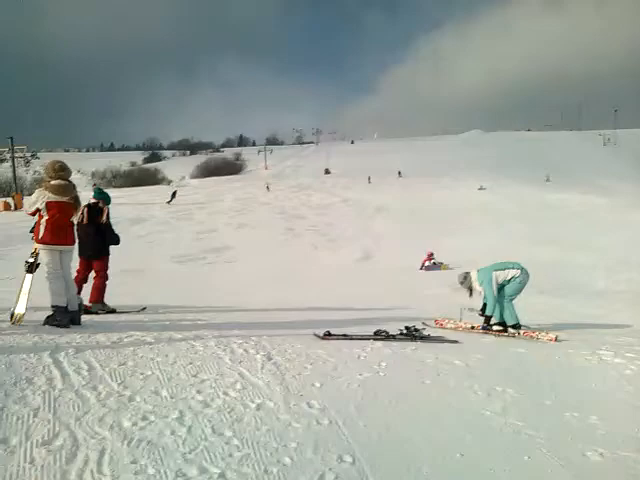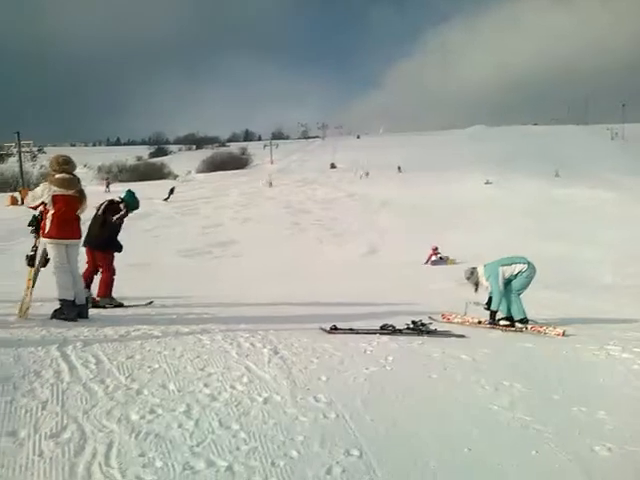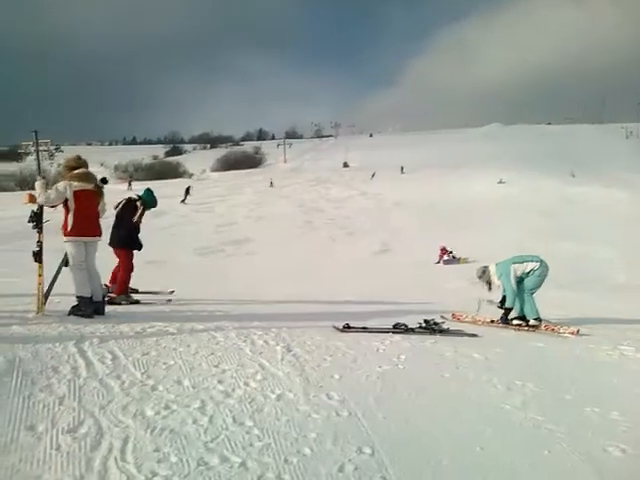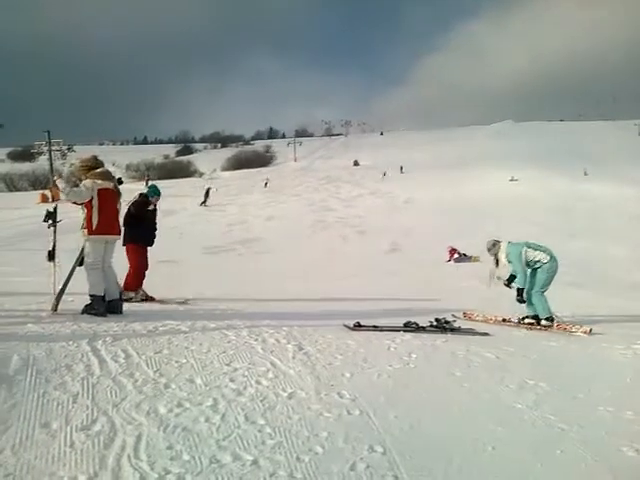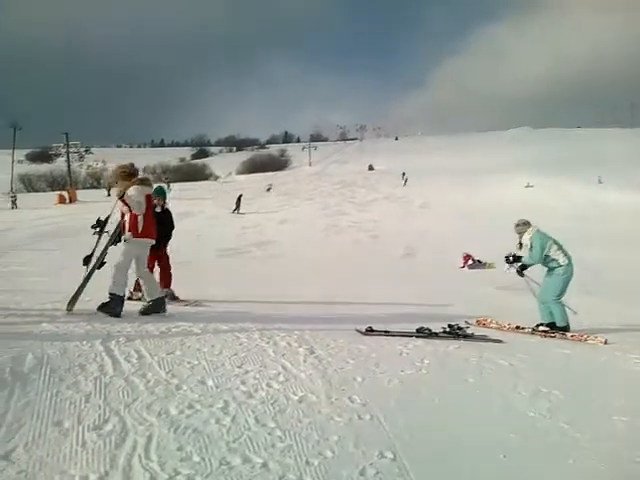
dt=0.5s
person 1, frame 1
left shoulder: (43, 193)
right shoulder: (73, 194)
left elbow: (29, 209)
left hip: (48, 240)
right hip: (67, 240)
left knee: (53, 275)
right knee: (66, 274)
left ankle: (60, 313)
right ankle: (73, 311)
person 1, frame 2
left shoulder: (48, 187)
right shoulder: (78, 189)
left elbow: (29, 202)
left hip: (54, 234)
right hip: (73, 234)
left knee: (60, 269)
right knee: (73, 268)
left ankle: (67, 307)
right ankle: (80, 305)
person 1, frame 3
left shoulder: (67, 185)
right shoulder: (96, 187)
left elbow: (45, 199)
right elbow: (101, 210)
left wrist: (40, 183)
left hip: (74, 232)
right hip: (93, 232)
left knee: (77, 266)
right knee: (90, 266)
left ankle: (85, 304)
right ankle: (97, 302)
person 1, frame 4
left shoulder: (90, 184)
right shoulder: (112, 186)
left elbow: (75, 196)
left wrist: (60, 182)
left hip: (96, 231)
right hip: (112, 231)
left knee: (92, 265)
right knee: (106, 265)
left ankle: (97, 303)
right ankle: (114, 301)
person 1, frame 5
left shoulder: (135, 189)
right shoulder: (140, 190)
left elbow: (139, 208)
left wrist: (124, 197)
left hip: (137, 235)
right hip: (145, 235)
left knee: (121, 266)
right knee: (142, 269)
left ankle: (115, 303)
right ankle: (158, 301)
